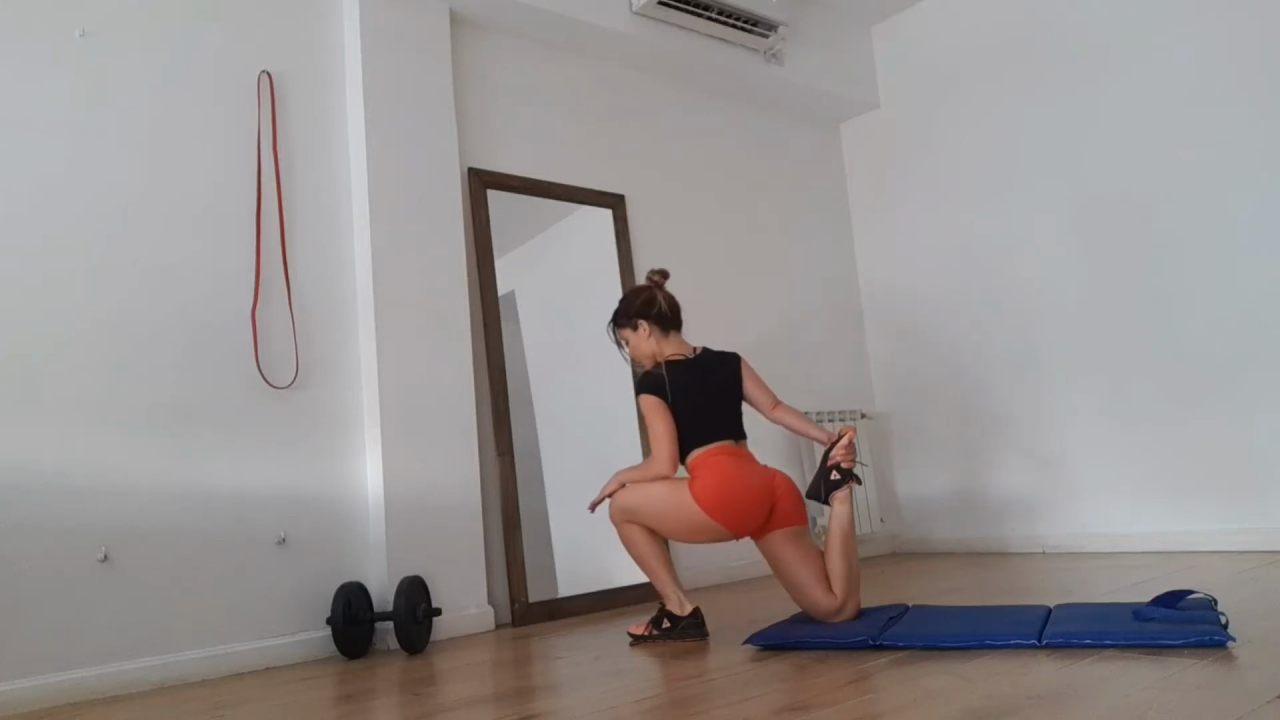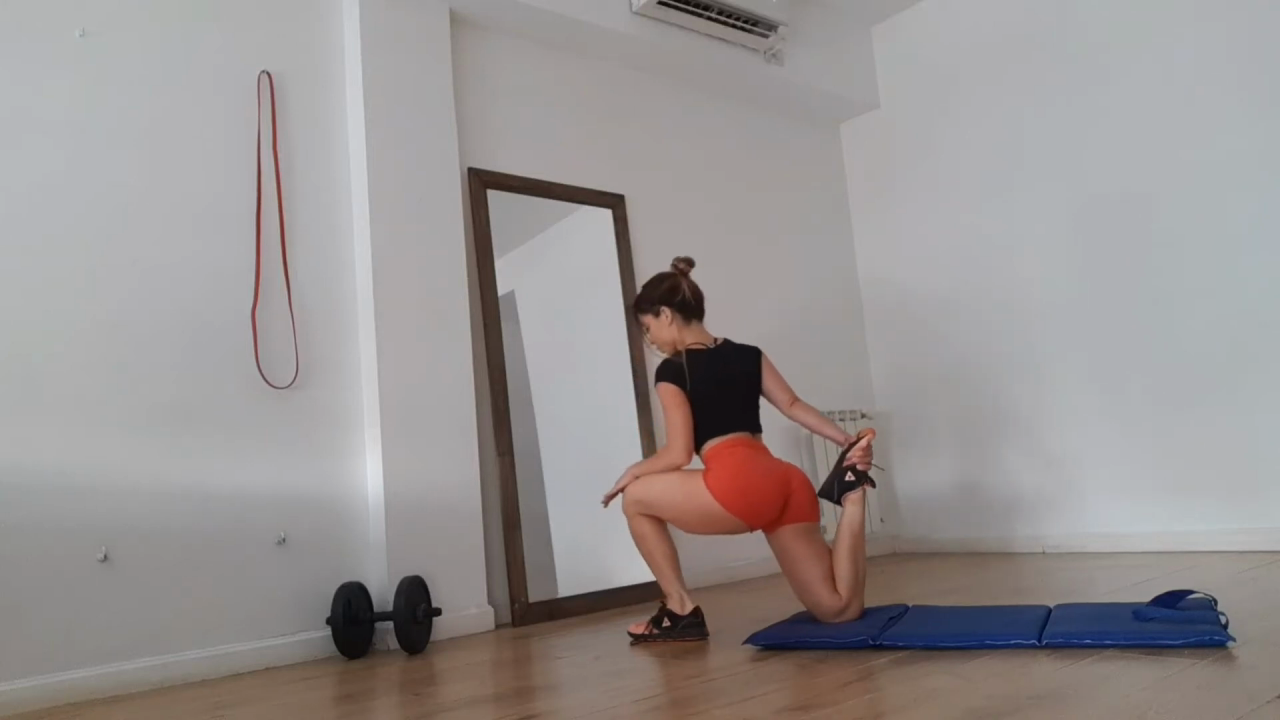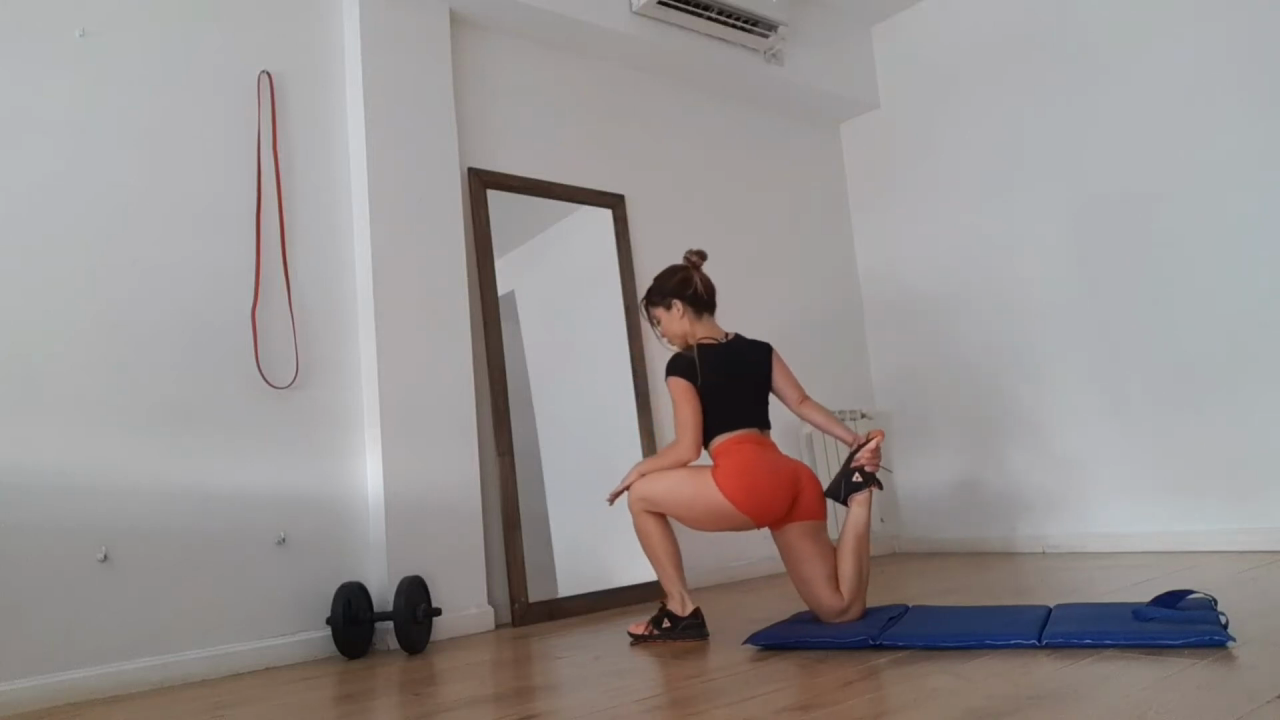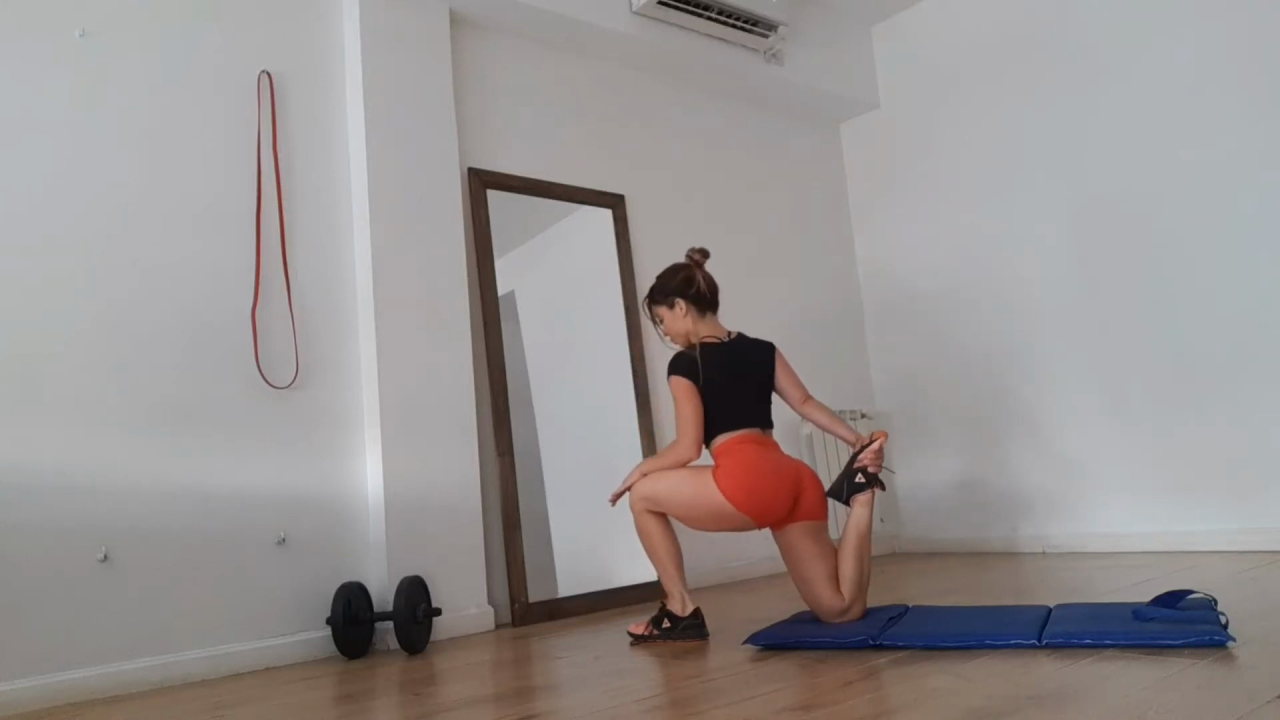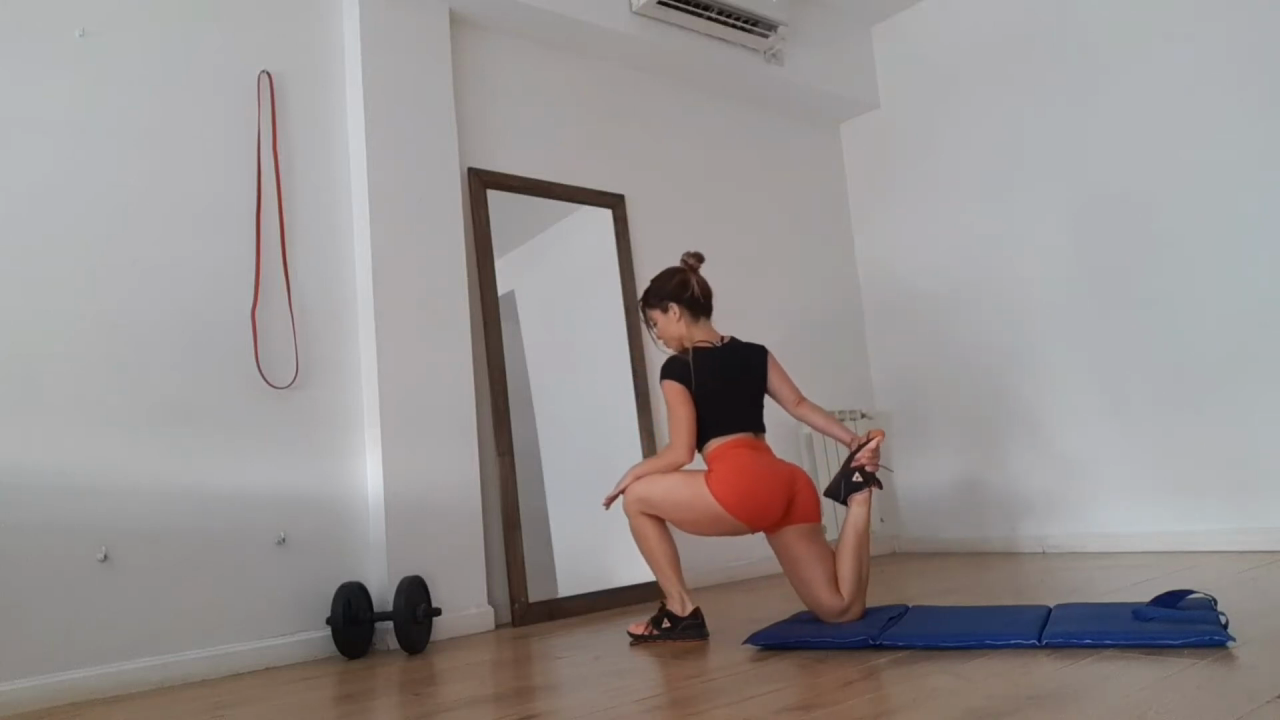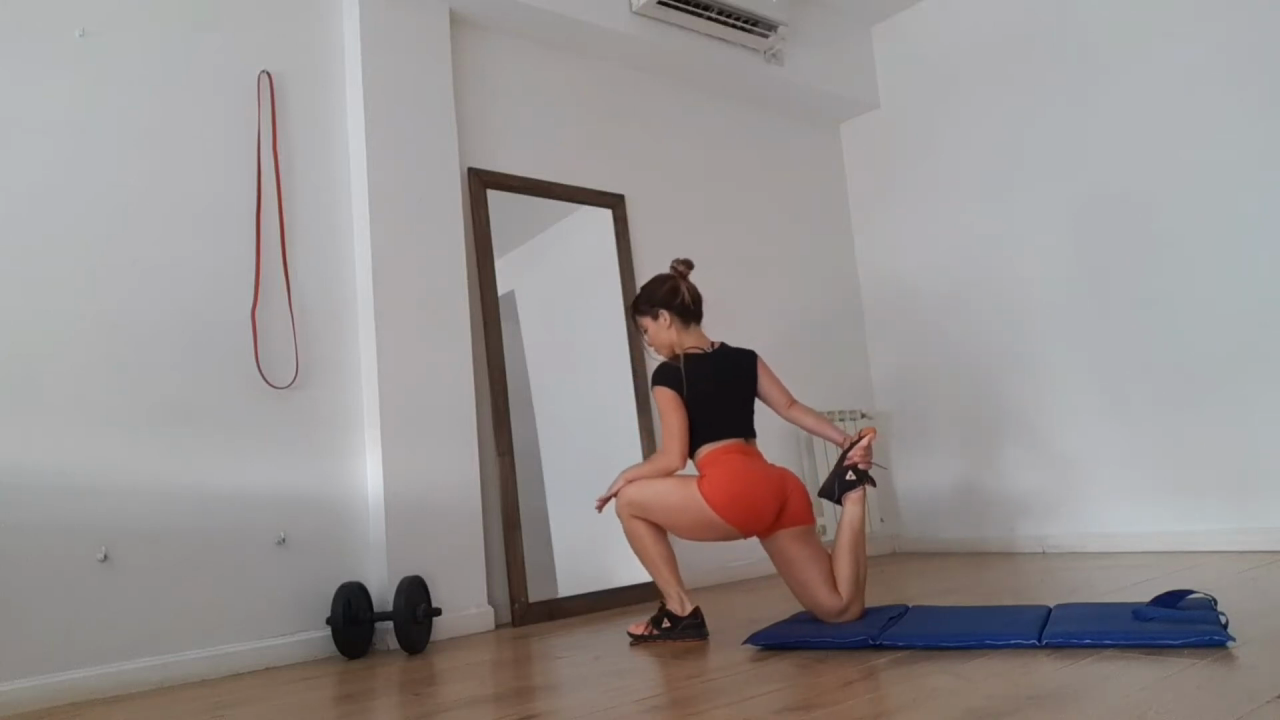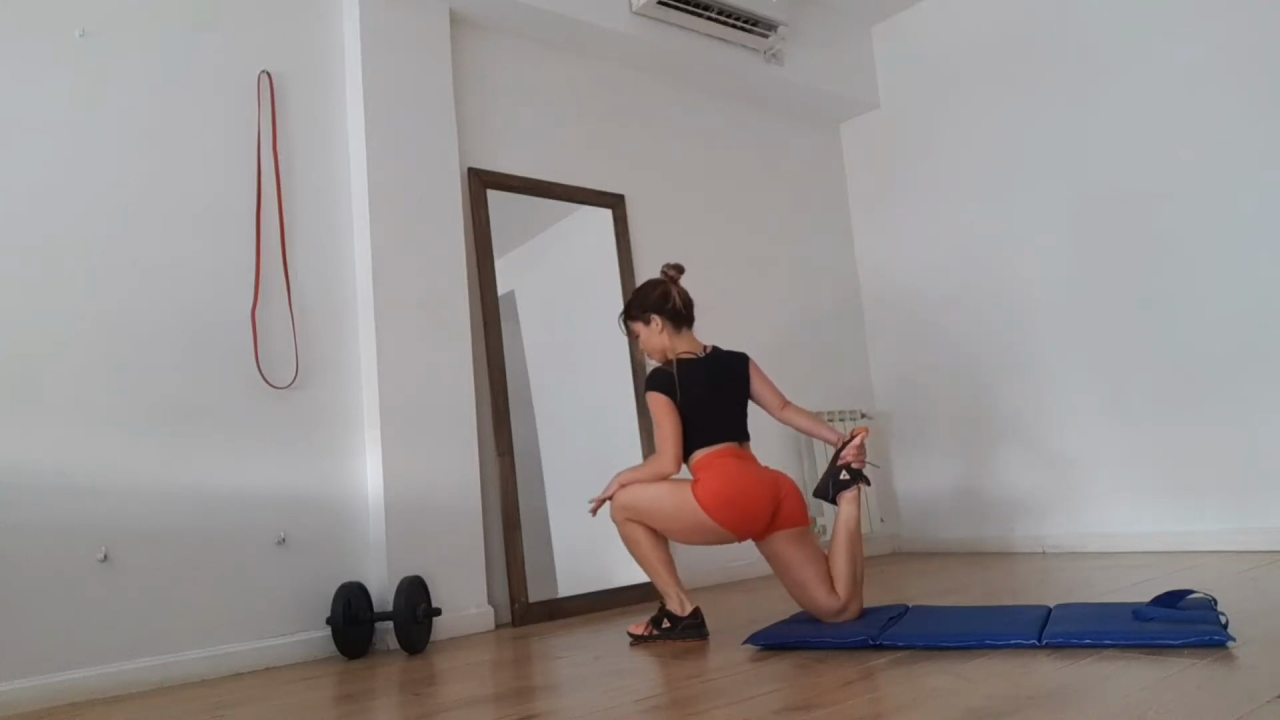
dt=0.4s
person 1, frame 1
left shoulder: (652, 383)
right shoulder: (728, 362)
left elbow: (664, 466)
right elbow: (776, 408)
left wrist: (620, 477)
right wrist: (832, 441)
left hip: (725, 493)
right hip: (774, 489)
left knee: (623, 506)
right knee: (837, 608)
left ankle: (680, 612)
person 1, frame 2
left shoulder: (672, 372)
right shoulder: (748, 355)
left elbow: (678, 455)
right elbow: (793, 405)
left wrist: (634, 471)
right wrist: (848, 442)
left hip: (739, 486)
right hip: (787, 484)
left knee: (635, 499)
right knee: (839, 608)
left ankle: (681, 611)
person 1, frame 3
left shoulder: (683, 365)
right shoulder: (759, 350)
left elbow: (687, 449)
right elbow: (802, 403)
left wrist: (640, 468)
right wrist: (856, 442)
left hip: (749, 481)
right hip: (794, 480)
left knee: (641, 495)
right knee: (841, 608)
left ankle: (681, 612)
person 1, frame 4
left shoulder: (685, 364)
right shoulder: (762, 349)
left elbow: (688, 449)
right elbow: (805, 403)
left wrist: (641, 469)
right wrist: (859, 441)
left hip: (750, 483)
right hip: (796, 481)
left knee: (643, 495)
right knee: (841, 608)
left ankle: (681, 612)
person 1, frame 5
left shoulder: (677, 369)
right shoulder: (754, 353)
left elbow: (681, 452)
right elbow: (800, 405)
left wrist: (634, 472)
right wrist: (854, 442)
left hip: (743, 486)
right hip: (788, 484)
left knee: (637, 498)
right knee: (841, 608)
left ankle: (681, 612)
person 1, frame 6
left shoulder: (668, 375)
right shoulder: (744, 359)
left elbow: (673, 458)
right elbow: (791, 407)
left wrist: (626, 476)
right wrist: (846, 441)
left hip: (735, 492)
right hip: (780, 489)
left knee: (629, 501)
right knee: (840, 608)
left ankle: (680, 612)
person 1, frame 7
left shoulder: (661, 381)
right shoulder: (736, 362)
left elbow: (668, 464)
right elbow: (785, 408)
left wrist: (620, 480)
right wrist: (841, 441)
left hip: (729, 496)
right hip: (774, 491)
left knee: (624, 504)
right knee: (839, 608)
left ankle: (680, 612)
